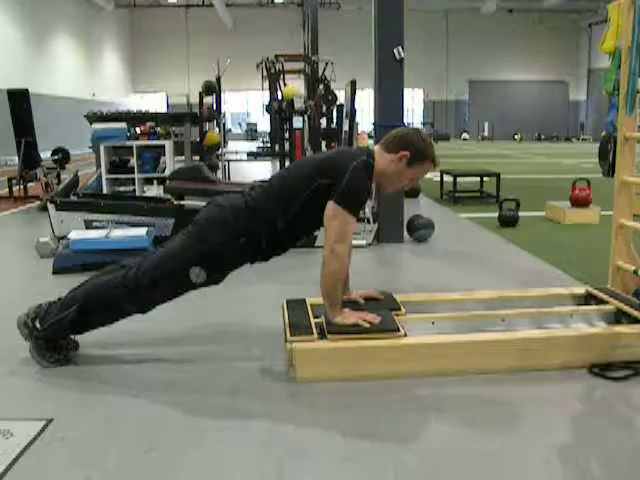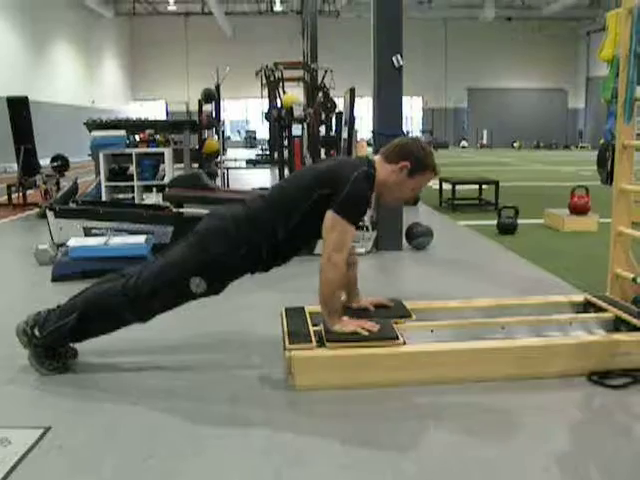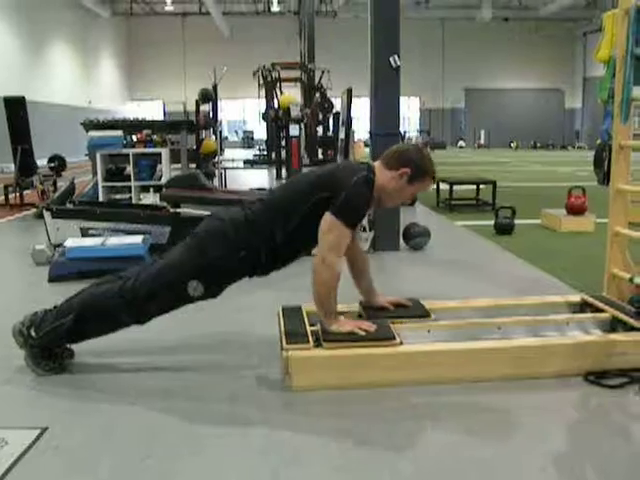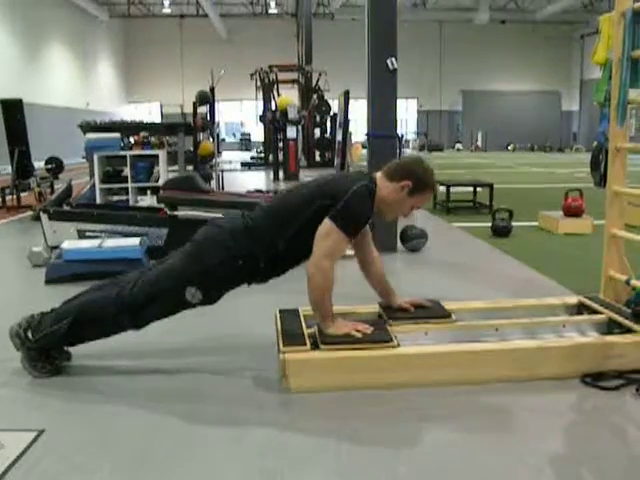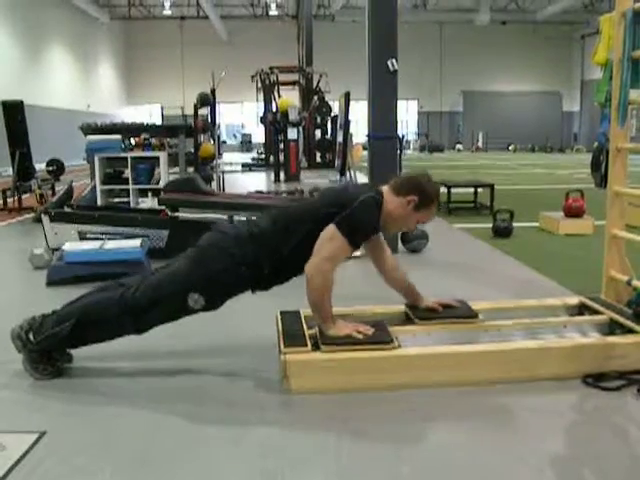
dt=0.2s
person 1, frame 1
left shoulder: (355, 165)
right shoulder: (357, 174)
left elbow: (339, 241)
right elbow: (335, 248)
left wrist: (346, 291)
right wrist: (335, 312)
left hip: (231, 222)
right hip: (230, 234)
left knee: (143, 277)
right knee: (140, 287)
left ankle: (50, 318)
right ankle: (44, 326)
person 1, frame 2
left shoulder: (357, 176)
right shoulder: (358, 184)
left elbow: (343, 248)
right elbow: (332, 258)
left wrist: (355, 297)
right wrist: (334, 319)
left hip: (232, 232)
right hip: (230, 244)
left knee: (142, 285)
right knee: (139, 296)
left ankle: (49, 326)
right ankle: (42, 332)
person 1, frame 3
left shoulder: (357, 182)
right shoulder: (358, 188)
left elbow: (352, 248)
right elbow: (326, 258)
left wrist: (372, 297)
right wrist: (331, 320)
left hip: (231, 235)
right hip: (229, 249)
left knee: (140, 288)
right knee: (138, 298)
left ankle: (46, 326)
right ankle: (39, 332)
person 1, frame 4
left shoulder: (359, 193)
right shoulder: (359, 197)
left elbow: (367, 254)
right elbow: (320, 265)
left wrist: (392, 300)
right wrist: (328, 323)
left hip: (229, 242)
right hip: (227, 255)
left knee: (137, 291)
right knee: (133, 303)
left ankle: (43, 328)
right ankle: (36, 335)
person 1, frame 5
left shoulder: (368, 205)
right shoulder: (366, 209)
left elbow: (385, 260)
right elbow: (317, 269)
left wrist: (417, 300)
right wrist: (329, 325)
left hip: (232, 247)
right hip: (230, 262)
left knee: (140, 295)
right knee: (137, 308)
left ankle: (45, 329)
right ankle: (38, 337)
